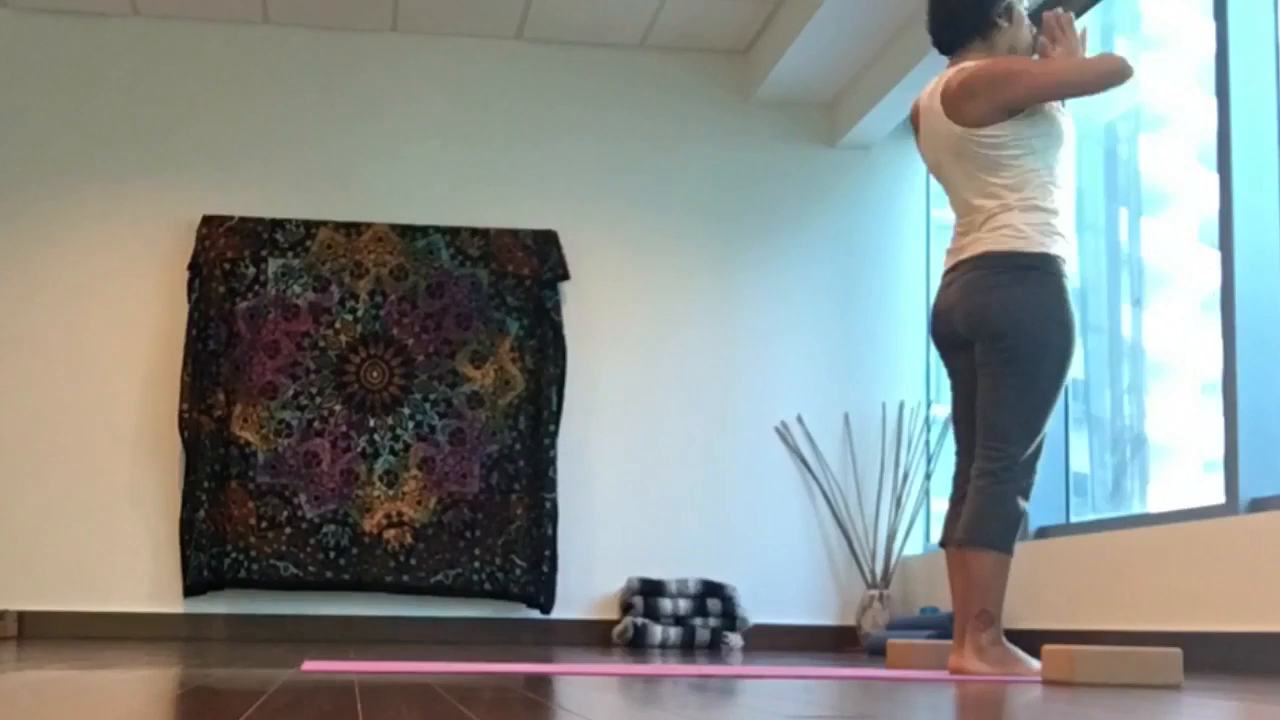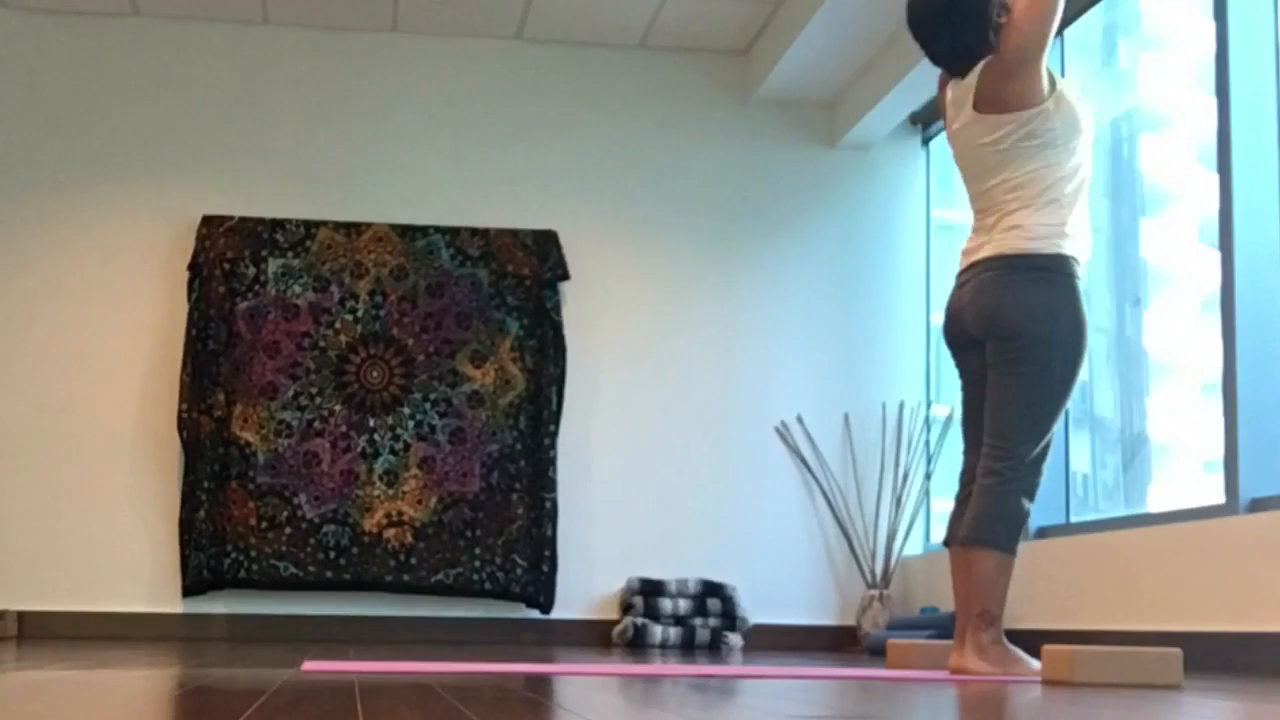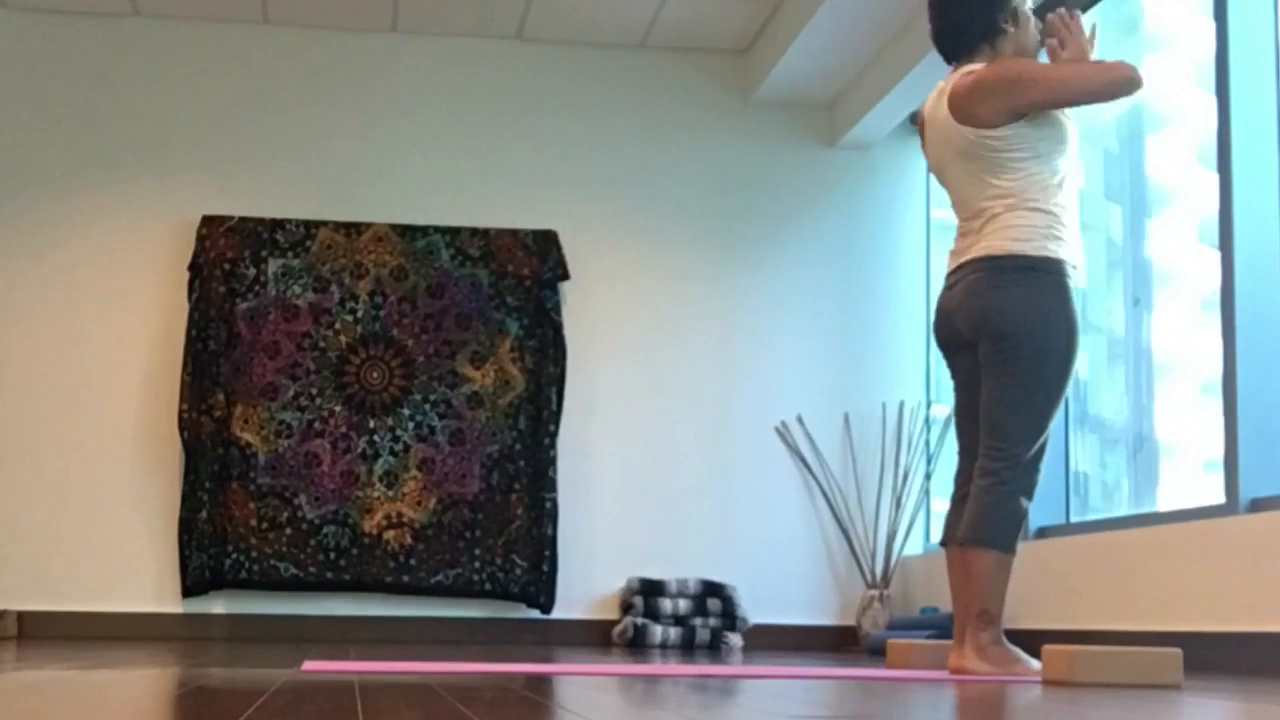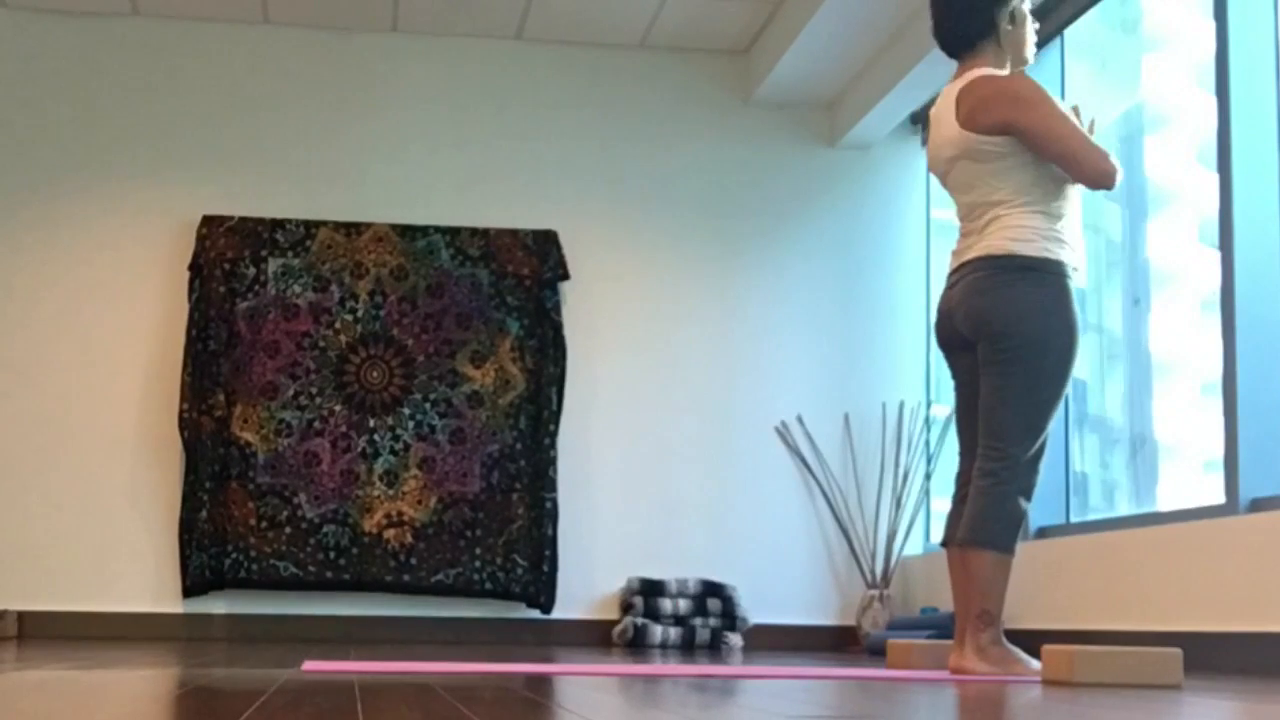
dt=0.5s
person 1, frame 1
left shoulder: (929, 104)
right shoulder: (993, 80)
right elbow: (1115, 67)
left wrist: (1047, 59)
right wrist: (1067, 58)
left hip: (963, 290)
right hip: (1019, 282)
left knee: (979, 472)
right knee: (1005, 469)
left ankle: (968, 640)
right ankle: (983, 644)
person 1, frame 2
left shoulder: (955, 92)
right shoulder: (1008, 72)
left hip: (977, 291)
right hip: (1033, 283)
left knee: (985, 470)
right knee: (1011, 469)
left ankle: (969, 639)
right ankle: (982, 642)
person 1, frame 3
left shoulder: (937, 108)
right shoulder: (1001, 84)
right elbow: (1125, 78)
left wrist: (1050, 56)
right wrist: (1073, 55)
left hip: (967, 292)
right hip: (1024, 285)
left knee: (980, 472)
right knee: (1008, 469)
left ankle: (968, 638)
right ankle: (984, 642)
person 1, frame 4
left shoulder: (945, 111)
right shoulder: (1006, 89)
right elbow: (1101, 172)
left wrist: (1051, 137)
right wrist: (1076, 137)
left hip: (968, 291)
right hip: (1023, 286)
left knee: (980, 470)
right knee: (1007, 468)
left ankle: (969, 640)
right ankle: (983, 642)
